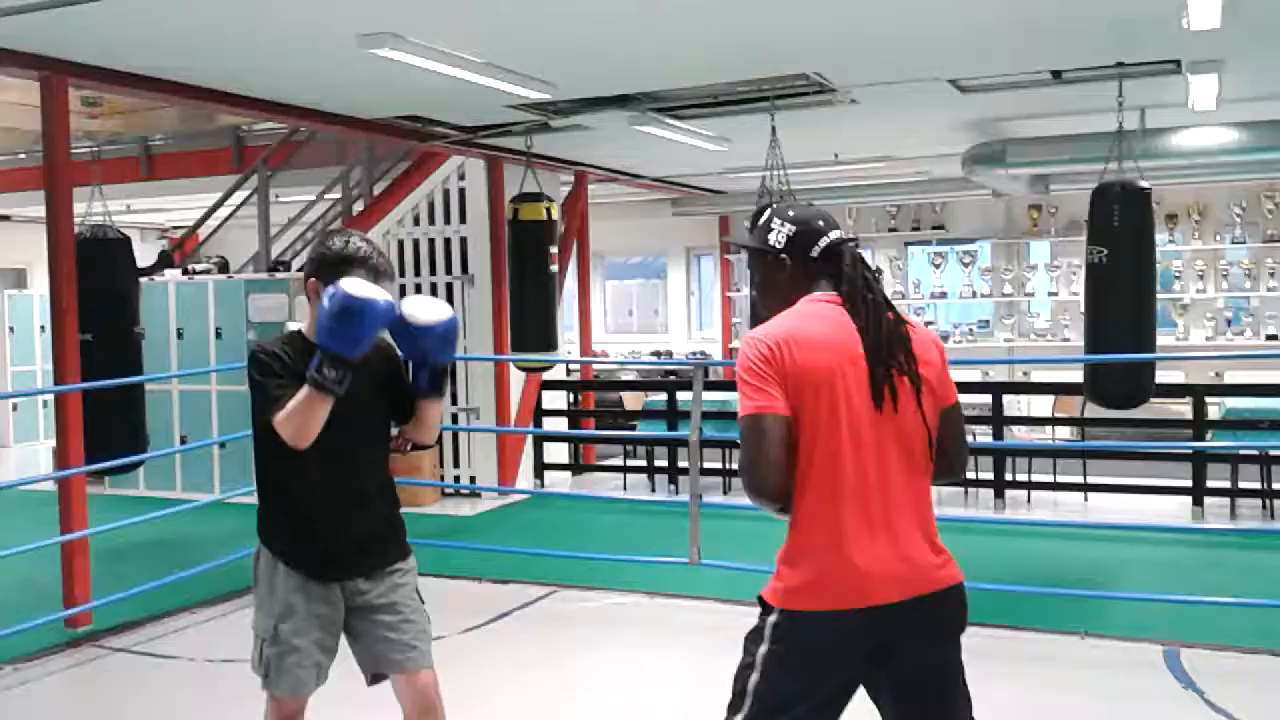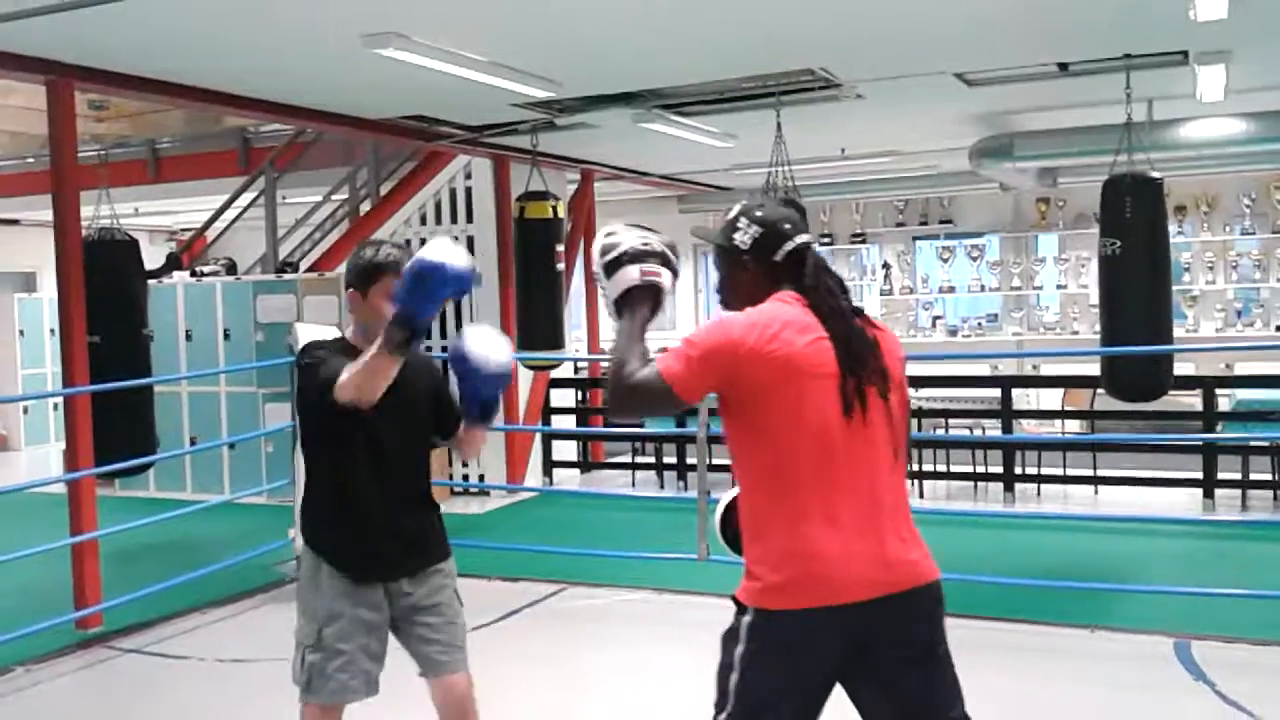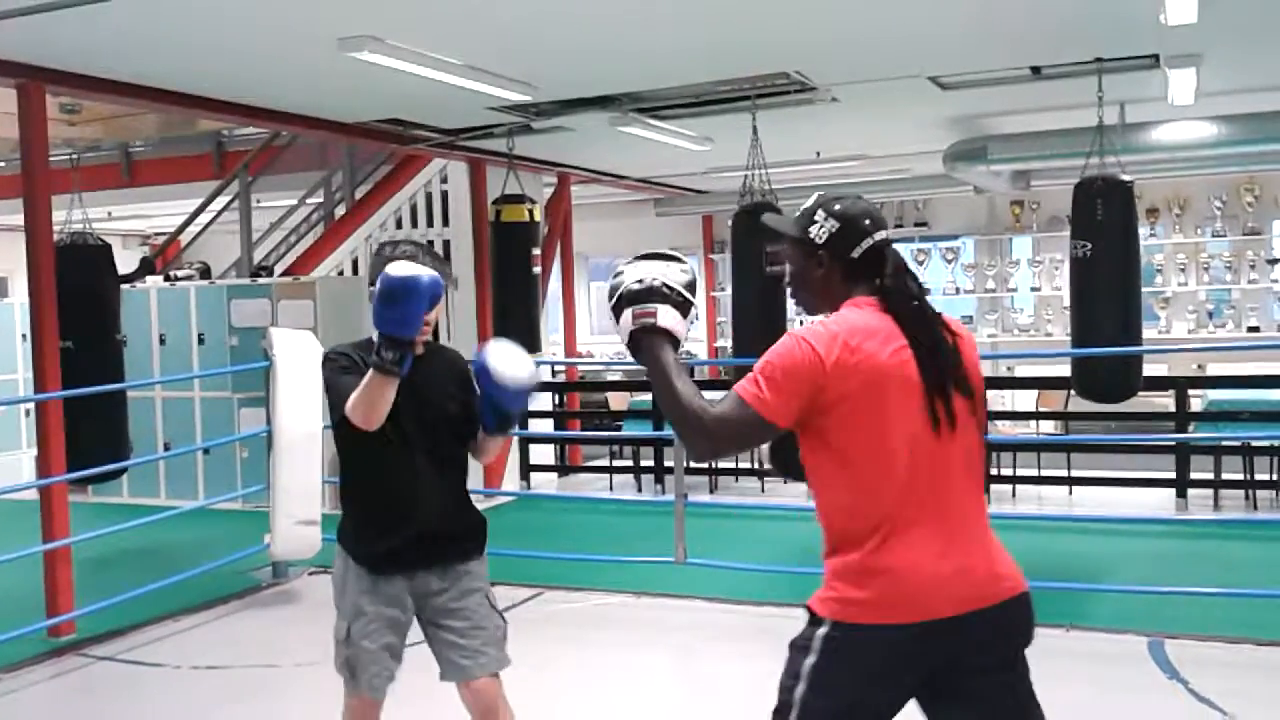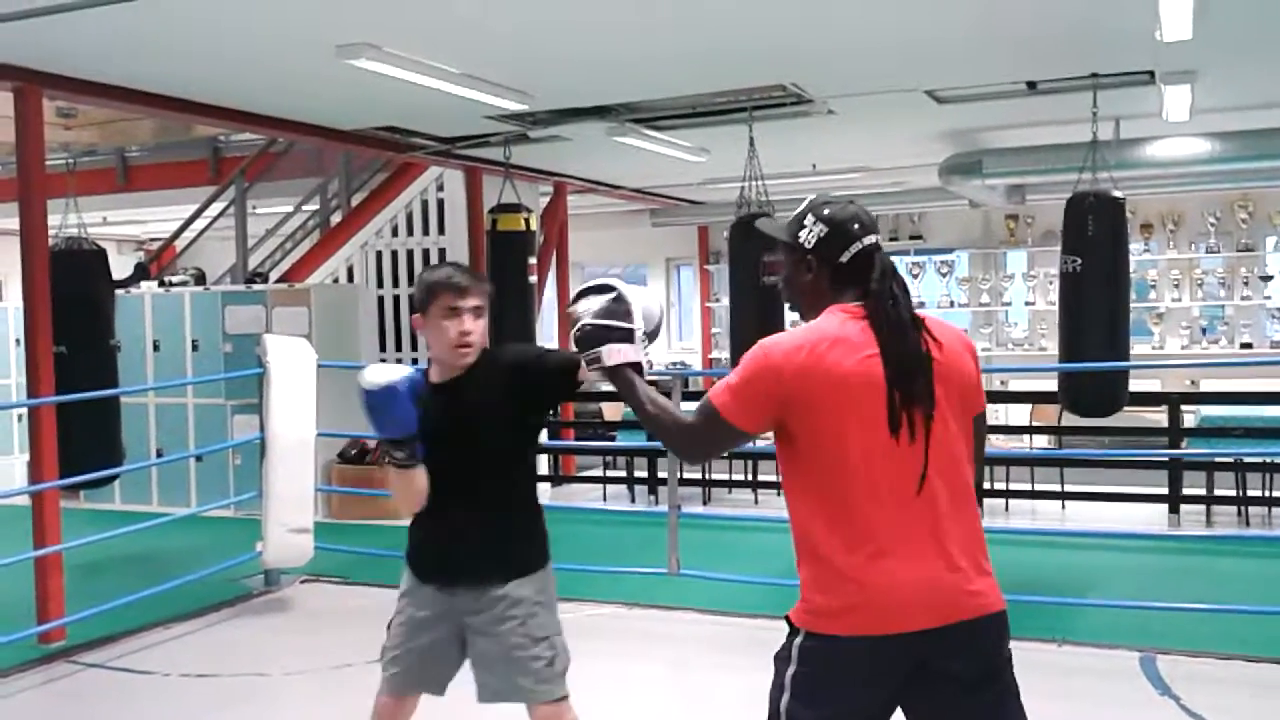
dt=0.7s
person 1, frame 1
left shoulder: (770, 344)
right shoulder: (917, 340)
left elbow: (765, 480)
right elbow: (952, 461)
left wrist: (794, 494)
left hip: (818, 600)
right hip: (926, 589)
person 1, frame 2
left shoulder: (735, 338)
right shoulder: (876, 337)
left elbow: (626, 397)
left wrist: (634, 304)
left hip: (797, 600)
right hip: (905, 585)
person 1, frame 3
left shoulder: (814, 350)
right shoulder: (954, 340)
left elbow: (707, 438)
left wrist: (656, 341)
left hip: (874, 613)
right hip: (988, 600)
person 1, frame 4
left shoulder: (787, 359)
right shoulder: (953, 344)
left elbow: (690, 441)
left wrist: (621, 369)
left hip: (850, 625)
right hip: (966, 611)
person 2, frame 1
left shoulder: (380, 355)
right shoulder: (272, 358)
left elbow: (422, 431)
right elbow: (297, 434)
left wrist: (433, 369)
right wrist: (335, 360)
left hip: (381, 555)
right hip: (299, 560)
person 2, frame 2
left shoulder: (422, 370)
right shoulder: (318, 359)
left elbow: (464, 446)
right elbow: (360, 389)
left wrist: (481, 403)
right wrist: (405, 324)
left hip: (421, 558)
right hip: (341, 562)
person 2, frame 3
left shoulder: (453, 367)
right shoulder: (345, 362)
left elbow: (486, 451)
right elbow: (366, 417)
left wrist: (503, 409)
right wrist: (393, 343)
left hip: (452, 556)
right hip: (373, 560)
person 2, frame 4
left shoulder: (513, 368)
right shoulder: (409, 398)
left elbow: (590, 369)
right elbow: (411, 503)
right wrist: (400, 442)
left hip: (512, 575)
right hip: (433, 577)
